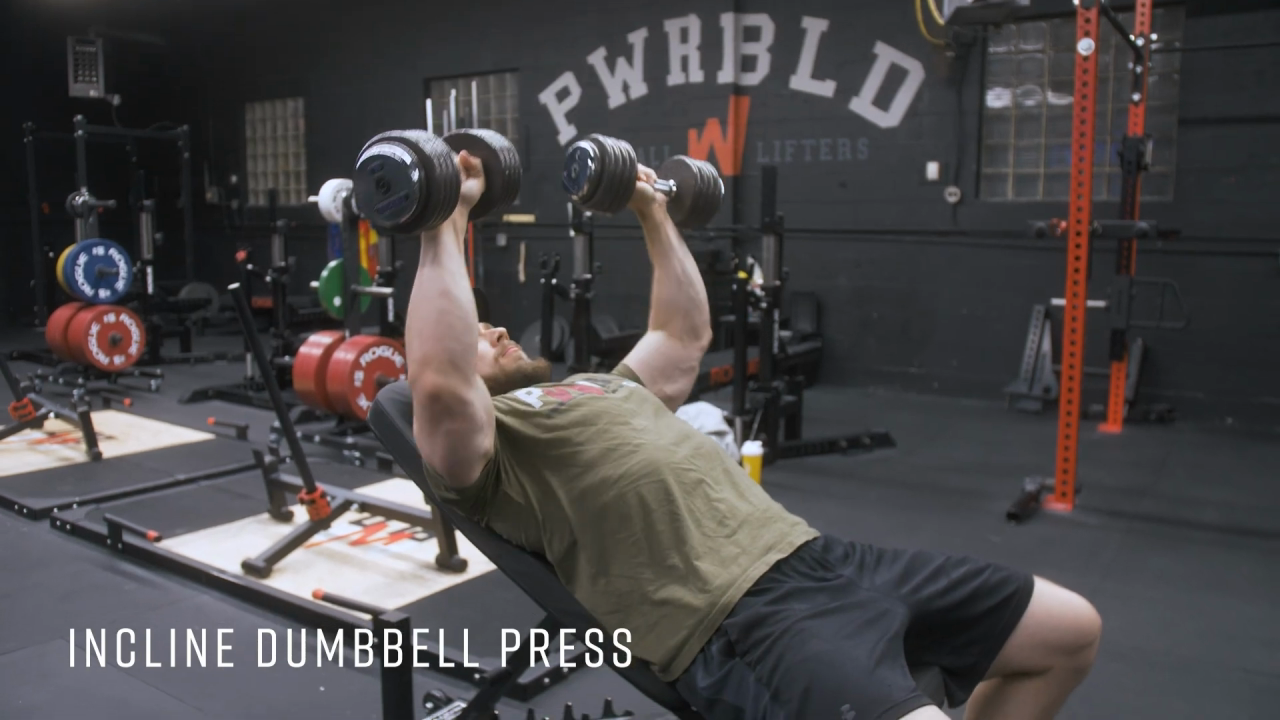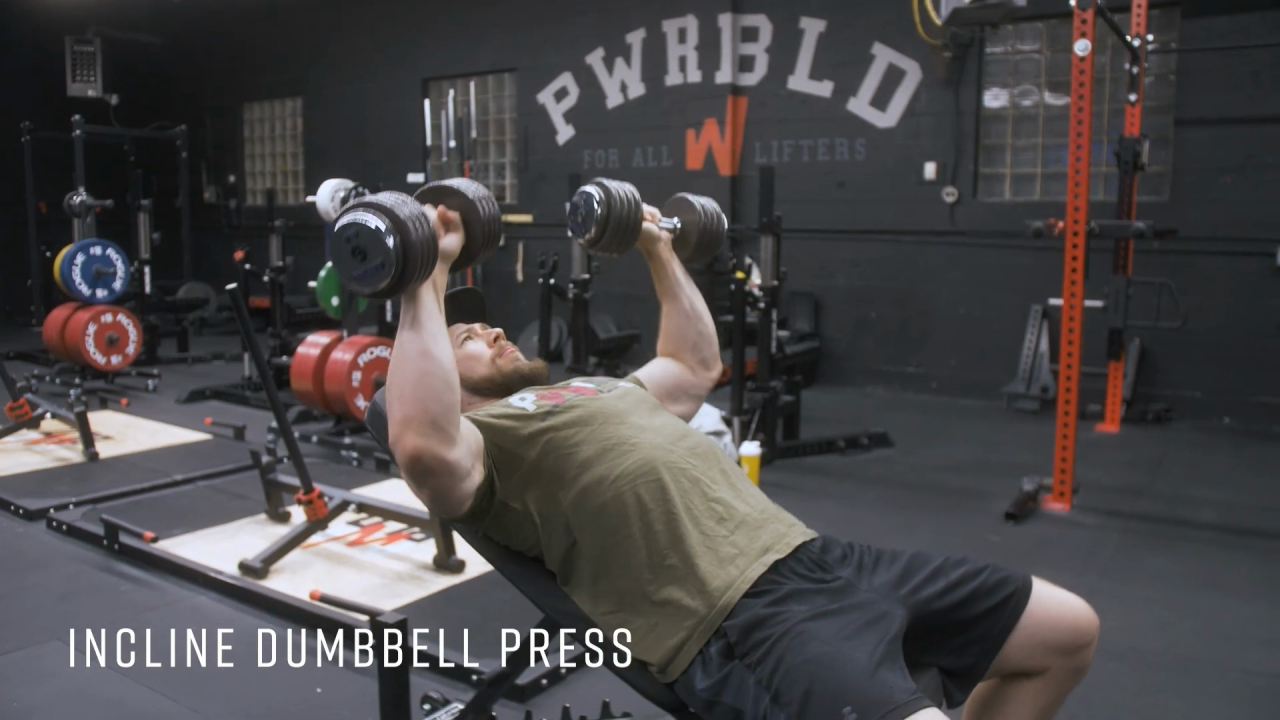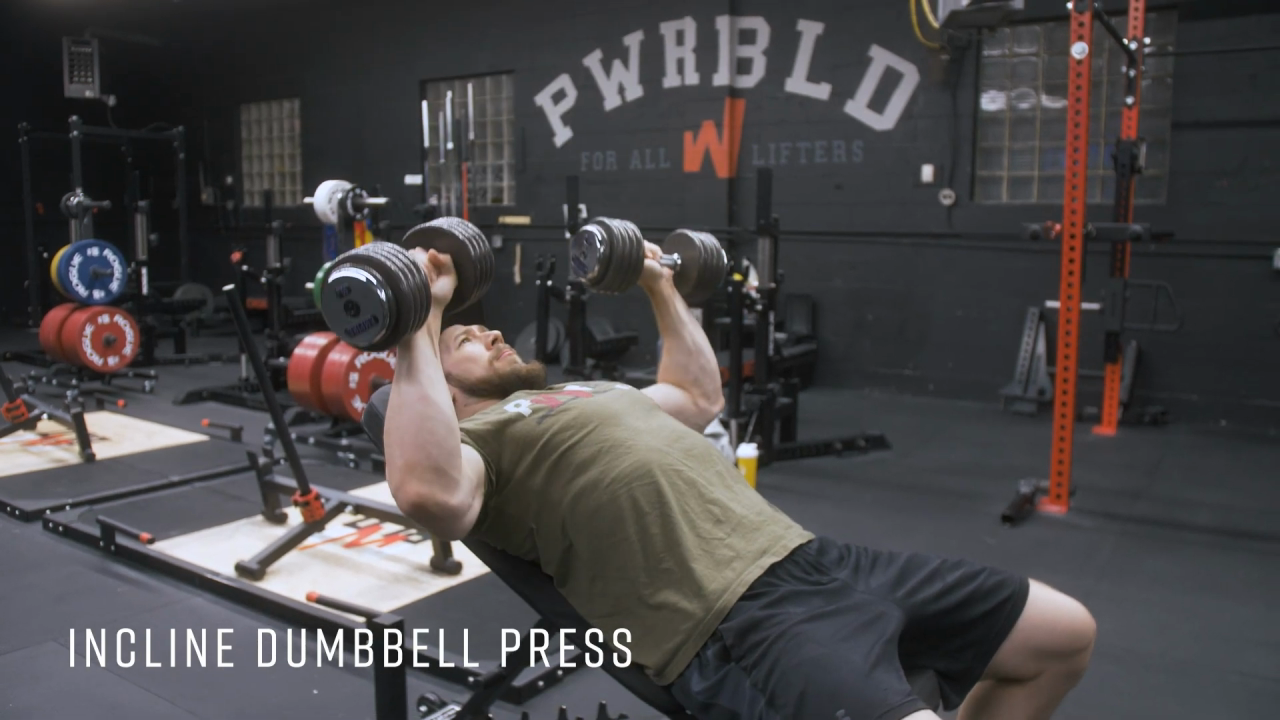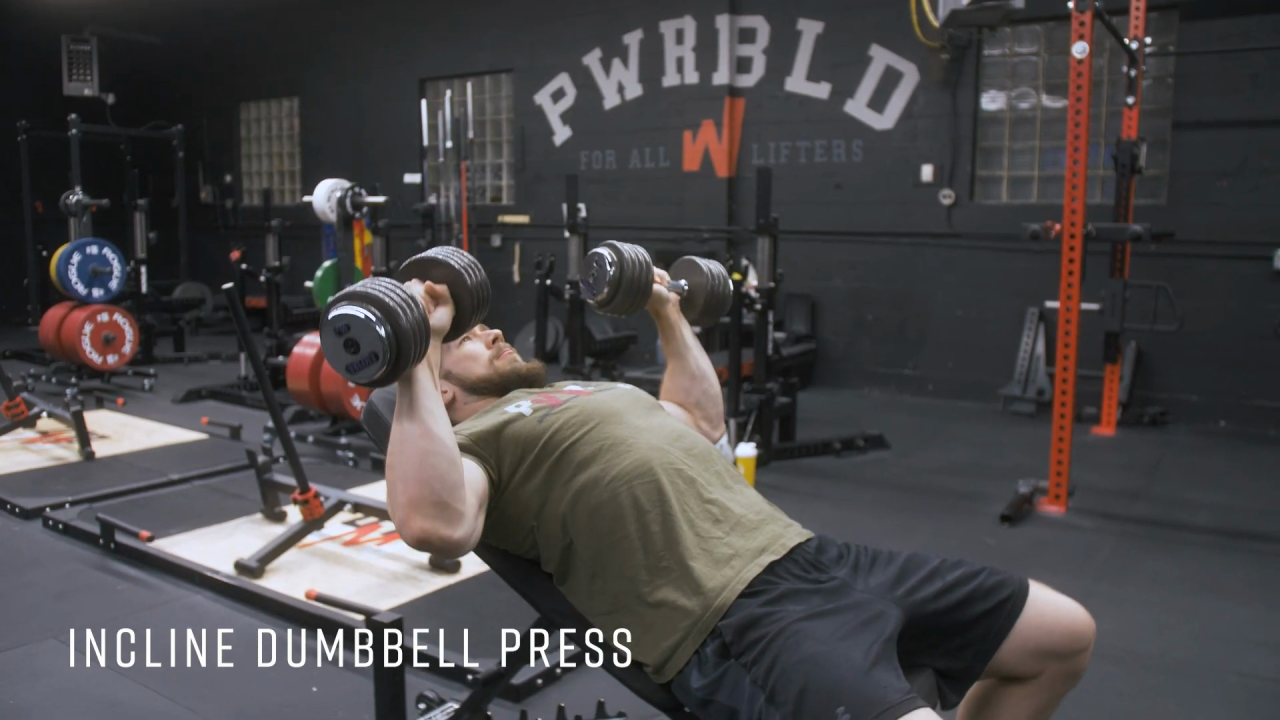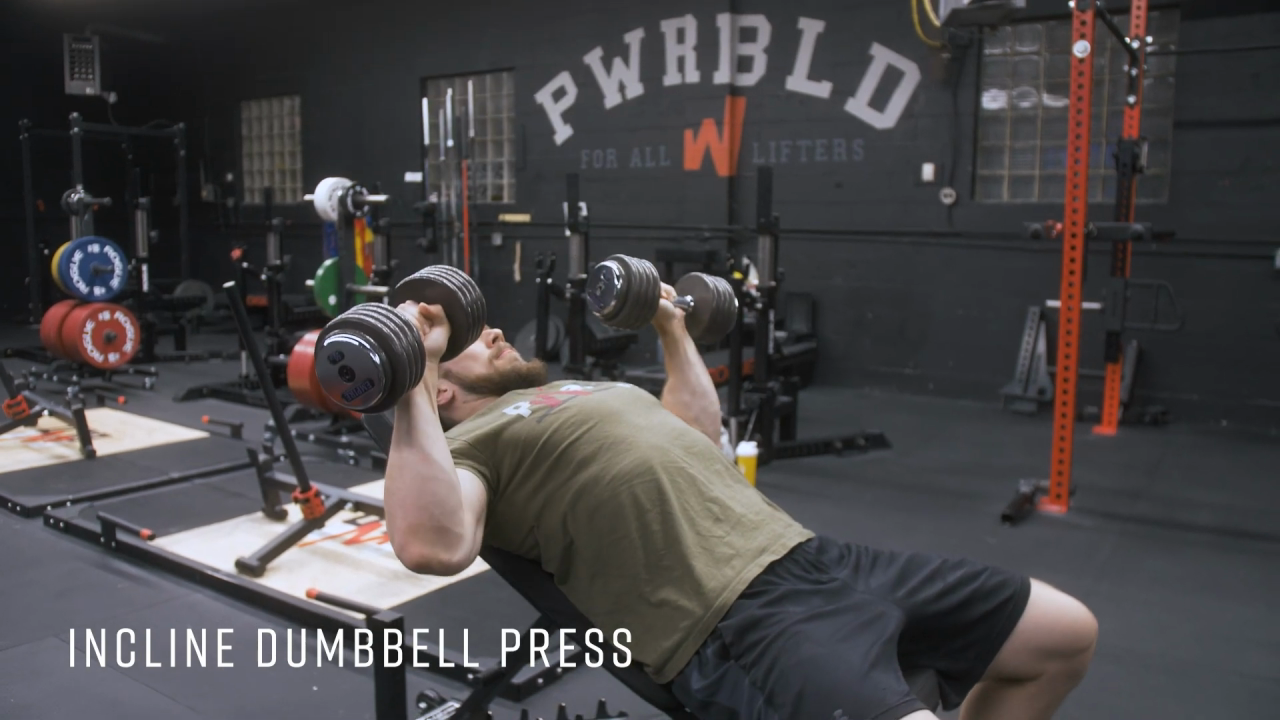
dt=0.2s
person 1, frame 1
left shoulder: (601, 391)
right shoulder: (484, 452)
left elbow: (685, 335)
right elbow: (438, 384)
left wrist: (652, 214)
right wrist: (445, 225)
left hip: (810, 558)
right hip: (737, 623)
left knee: (1070, 631)
person 1, frame 2
left shoulder: (594, 392)
right shoulder: (480, 441)
left elbow: (697, 365)
right elbow: (423, 446)
left wrist: (659, 252)
right wrist: (426, 283)
left hip: (807, 557)
right hip: (738, 624)
left knee: (1068, 632)
person 1, frame 3
left shoulder: (580, 398)
right shoulder: (475, 444)
left elbow: (701, 397)
right elbow: (430, 492)
left wrist: (661, 288)
right wrist: (419, 324)
left hip: (804, 559)
right hip: (735, 624)
left knee: (1065, 636)
person 1, frame 4
left shoulder: (582, 396)
right shoulder: (473, 443)
left elbow: (703, 421)
right elbow: (434, 524)
left wrist: (668, 313)
right wrist: (418, 354)
left hip: (805, 558)
right hip: (733, 622)
left knee: (1064, 635)
person 1, frame 5
left shoulder: (577, 398)
right shoulder: (470, 447)
right elbow: (433, 545)
left wrist: (673, 328)
right wrist: (413, 371)
left hip: (806, 559)
right hip: (735, 621)
left knee: (1066, 637)
